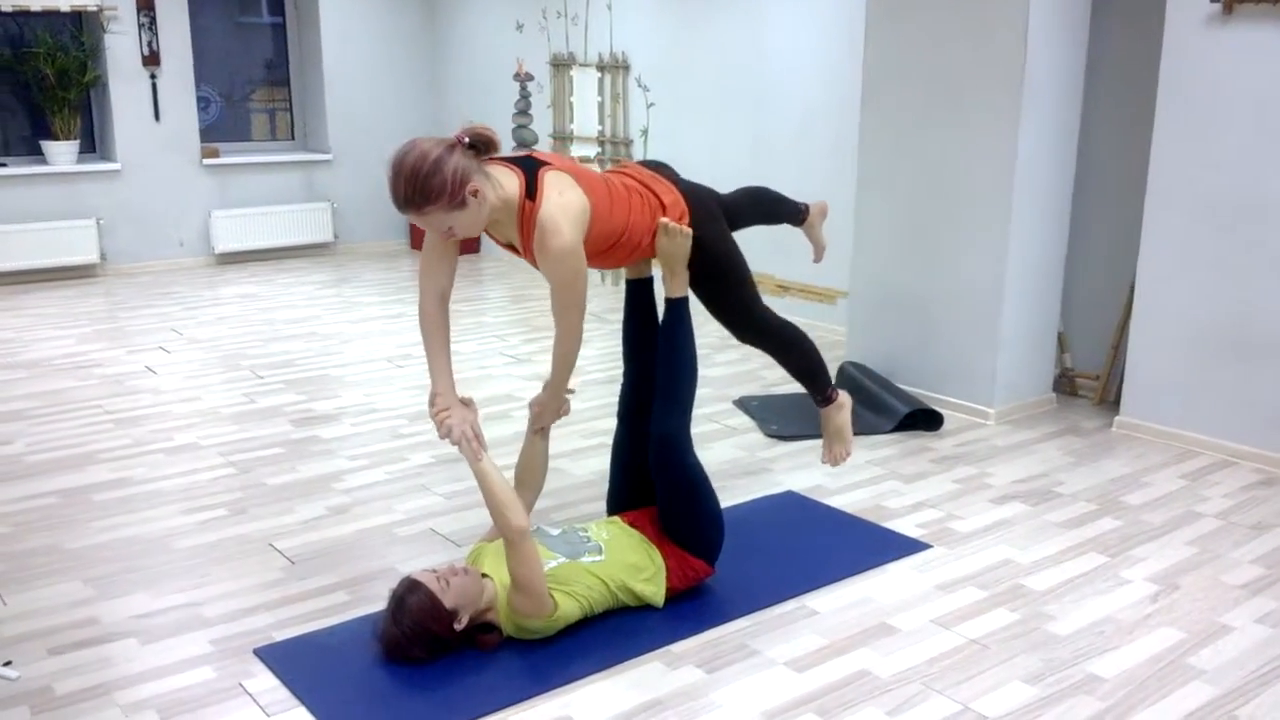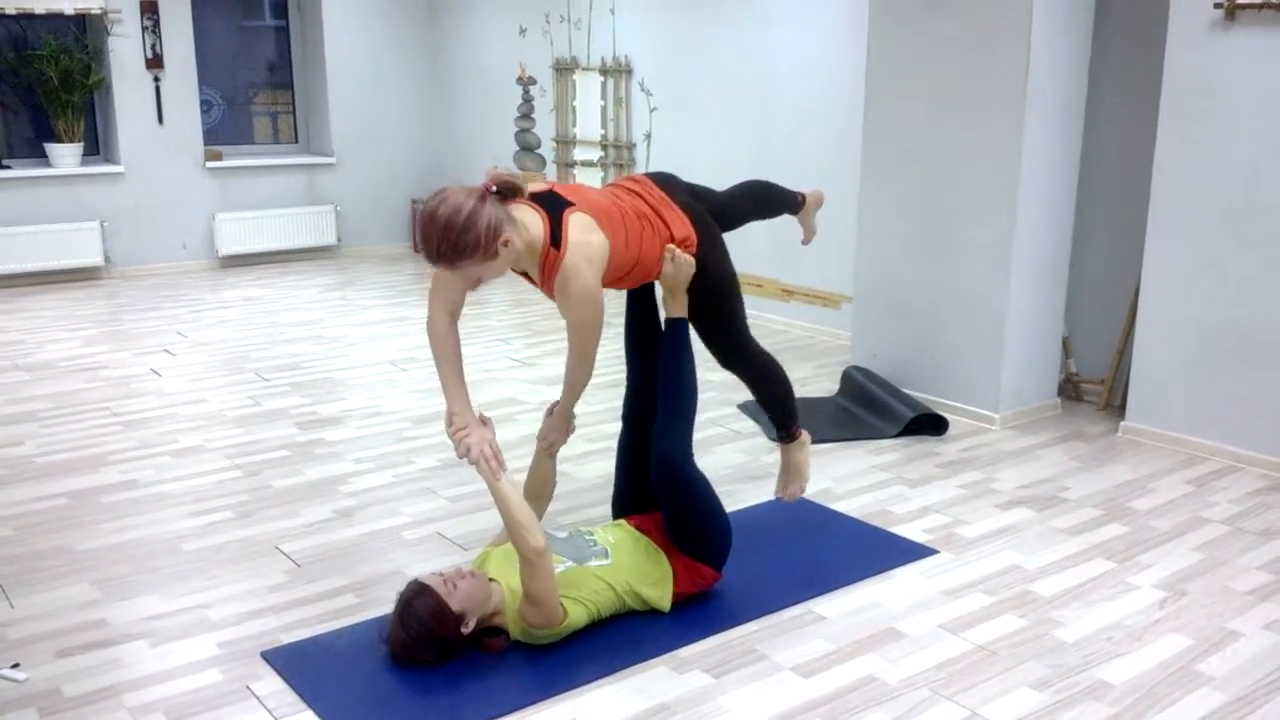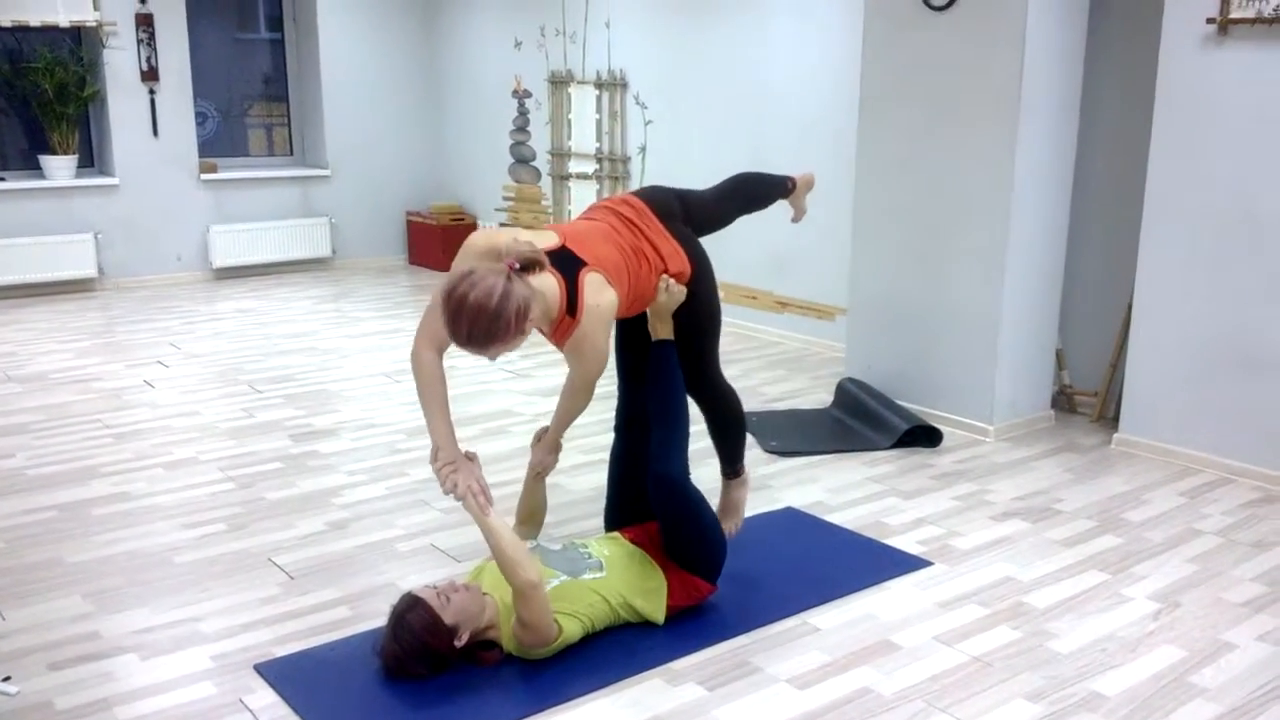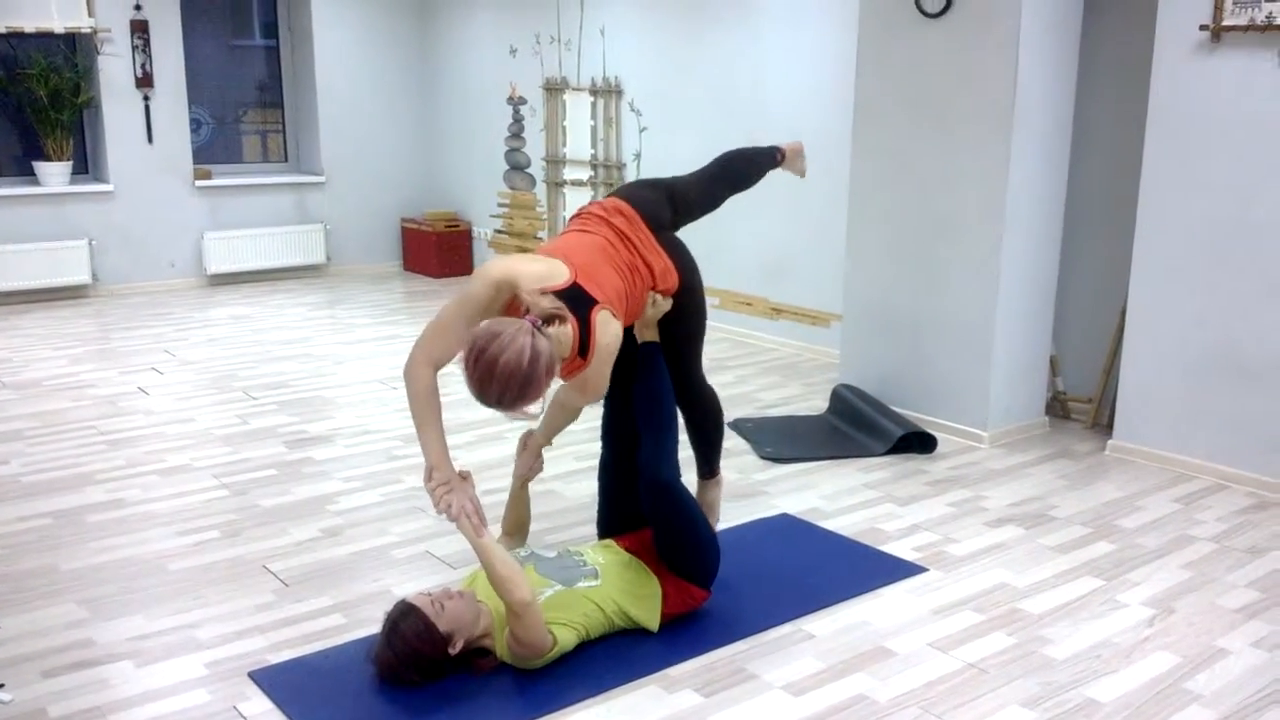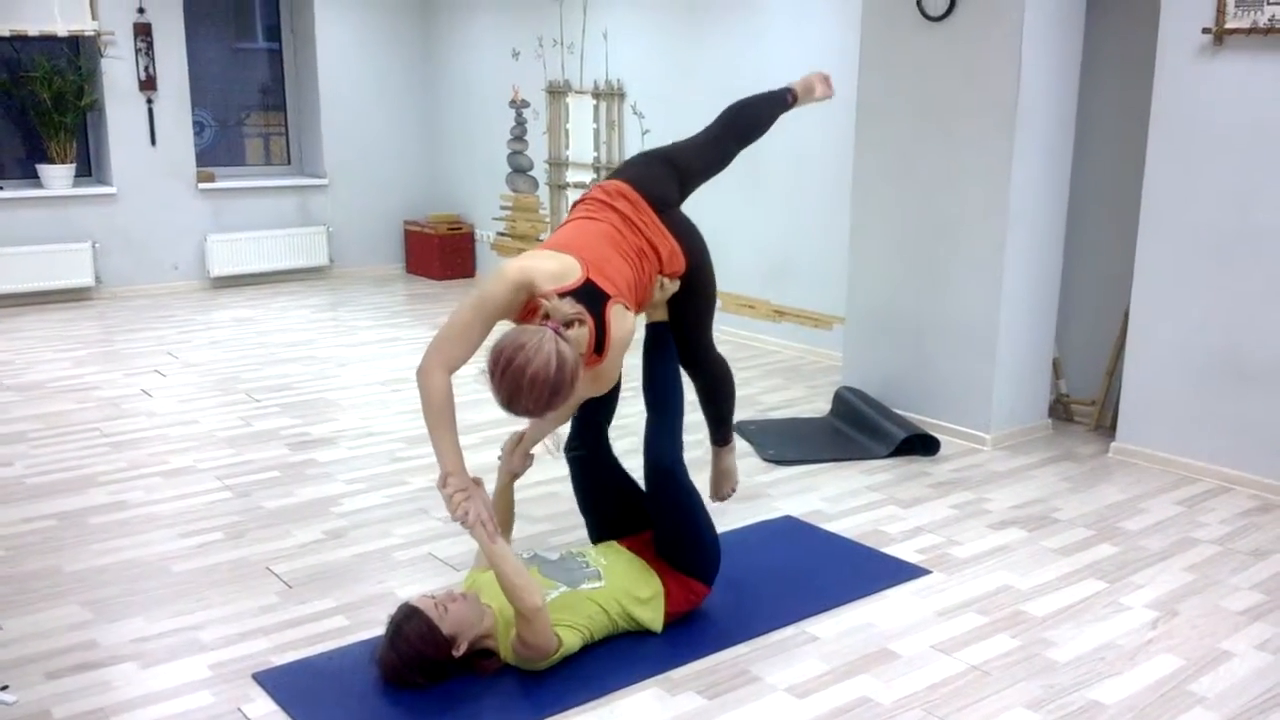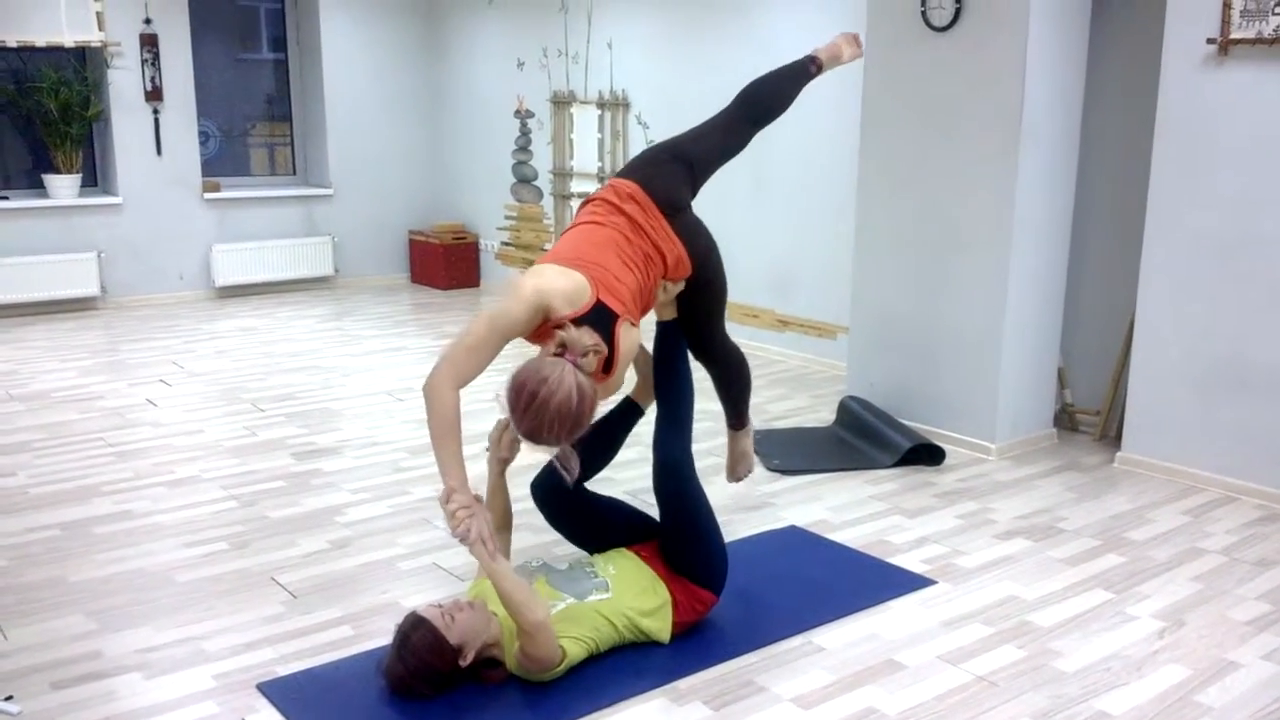
dt=0.3s
person 1, frame 1
left shoulder: (553, 224)
right shoulder: (457, 192)
left elbow: (570, 331)
right elbow: (433, 297)
left wrist: (552, 398)
right wrist: (446, 397)
left hip: (674, 212)
right hip: (636, 190)
left knee: (750, 321)
right knee: (728, 211)
left ankle: (831, 401)
right ankle: (806, 213)
person 1, frame 2
left shoulder: (574, 265)
right shoulder: (476, 212)
left elbow: (583, 360)
right elbow: (440, 318)
left wrist: (561, 416)
right wrist: (461, 415)
left hip: (681, 234)
right hip: (638, 197)
left knee: (735, 350)
right knee: (731, 206)
left ankle: (794, 439)
right ankle: (800, 202)
person 1, frame 3
left shoulder: (589, 322)
right shoulder: (484, 252)
left elbow: (581, 392)
right elbow: (426, 348)
left wrist: (550, 441)
right wrist: (447, 450)
left hip: (673, 261)
right hip: (630, 214)
left knee: (702, 381)
right knee: (717, 201)
left ankle: (735, 479)
right ankle: (791, 185)
person 1, frame 4
left shoulder: (600, 347)
right shoulder: (502, 279)
left elbow: (572, 404)
right elbow: (419, 365)
left wrist: (534, 446)
right wrist: (442, 473)
left hip: (663, 270)
right hip: (617, 216)
left knee: (685, 382)
right knee: (709, 182)
left ankle: (709, 478)
right ankle: (779, 154)
person 1, frame 5
left shoulder: (612, 339)
right shoulder: (521, 279)
left elbow: (578, 396)
right elbow: (434, 369)
left wrist: (531, 438)
right wrist: (455, 478)
left hip: (670, 248)
right hip: (622, 198)
left knee: (695, 354)
right knee: (719, 139)
left ankle: (723, 447)
right ankle: (794, 93)
person 1, frame 6
left shoulder: (614, 351)
right shoulder: (543, 299)
right elbow: (441, 383)
right wrist: (457, 493)
left hip: (680, 250)
right hip: (636, 196)
left knee: (709, 344)
right knee: (736, 121)
left ankle: (739, 428)
right ankle: (819, 60)
person 2, frame 1
left shoulder: (485, 562)
right shoulder: (524, 617)
left elbow: (523, 493)
right elbow: (517, 528)
left wrist: (538, 428)
right wrist: (472, 450)
left hip: (632, 528)
right hip: (680, 554)
right knee: (666, 434)
left ankle: (640, 269)
right ankle: (674, 280)
person 2, frame 2
left shoulder: (492, 564)
right shoulder: (532, 622)
left elbow: (532, 505)
right elbow: (535, 548)
left wrist: (547, 445)
right wrist: (490, 469)
left hip: (636, 534)
right hip: (688, 561)
right knee: (667, 454)
left ankle: (643, 278)
right ankle: (675, 303)
person 2, frame 3
left shoulder: (486, 580)
right shoulder: (526, 638)
left elbow: (525, 528)
right elbow: (528, 581)
left wrist: (537, 470)
right wrist: (477, 506)
left hip: (632, 543)
right hip: (684, 573)
right knee: (664, 473)
right ankle: (661, 328)
person 2, frame 4
left shoulder: (479, 591)
right shoulder: (519, 647)
left elbow: (511, 538)
right elbow: (521, 599)
left wrist: (521, 478)
right wrist: (470, 526)
left hip: (624, 552)
right hip: (676, 582)
right knee: (656, 473)
right ankle: (646, 335)
person 2, frame 5
left shoulder: (479, 590)
right shoulder: (525, 649)
left elbow: (500, 536)
right elbow: (531, 605)
left wrist: (506, 476)
right wrist: (480, 530)
left hip: (627, 552)
right hip: (678, 577)
left knee: (583, 447)
right knee: (661, 460)
right ankle: (656, 316)
person 2, frame 6
left shoulder: (486, 601)
right shoulder: (529, 659)
left elbow: (499, 530)
right elbow: (534, 620)
left wrist: (497, 465)
right wrist: (482, 552)
left hip: (638, 558)
right hip: (685, 587)
left knee: (550, 486)
right knee: (671, 459)
left ankle: (646, 390)
right ankle: (668, 316)
